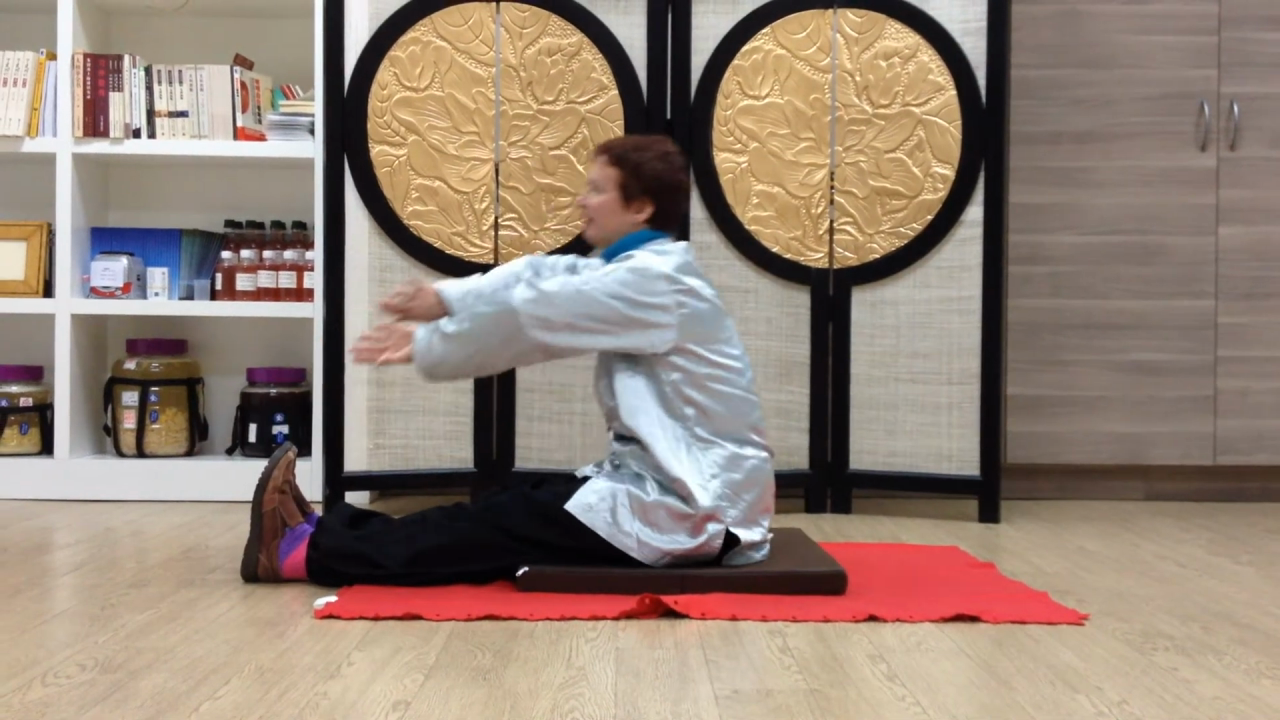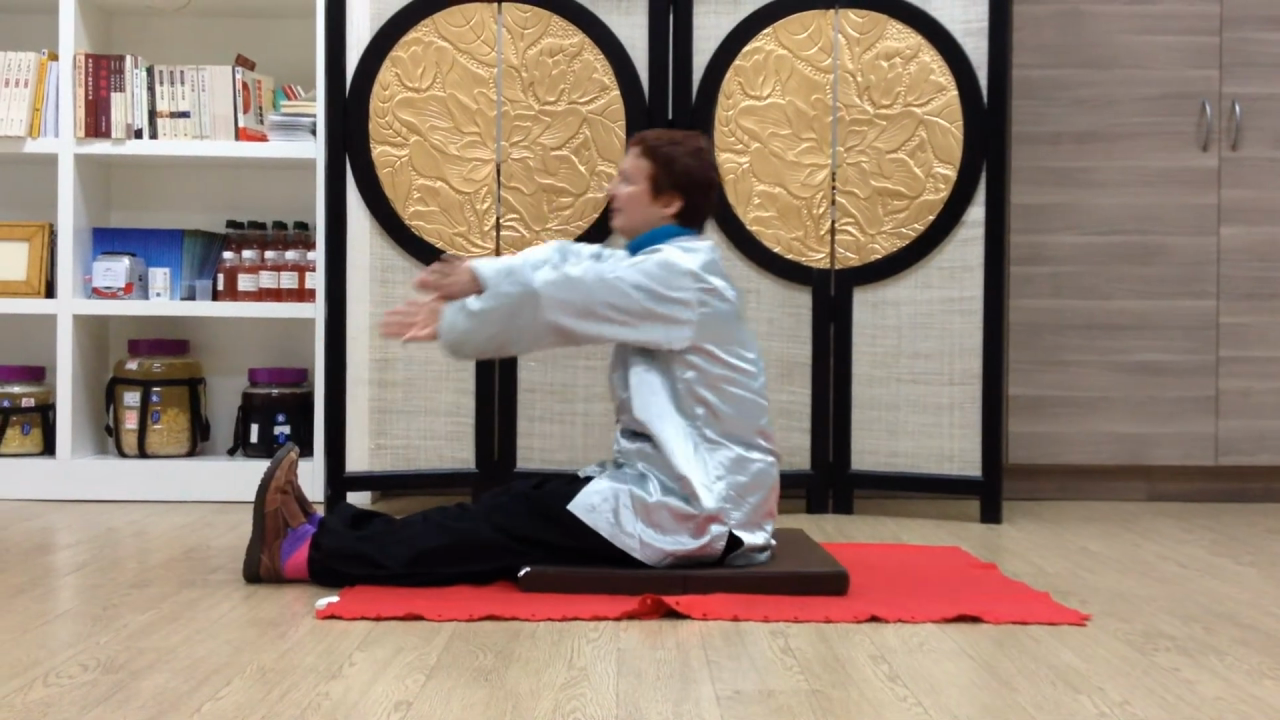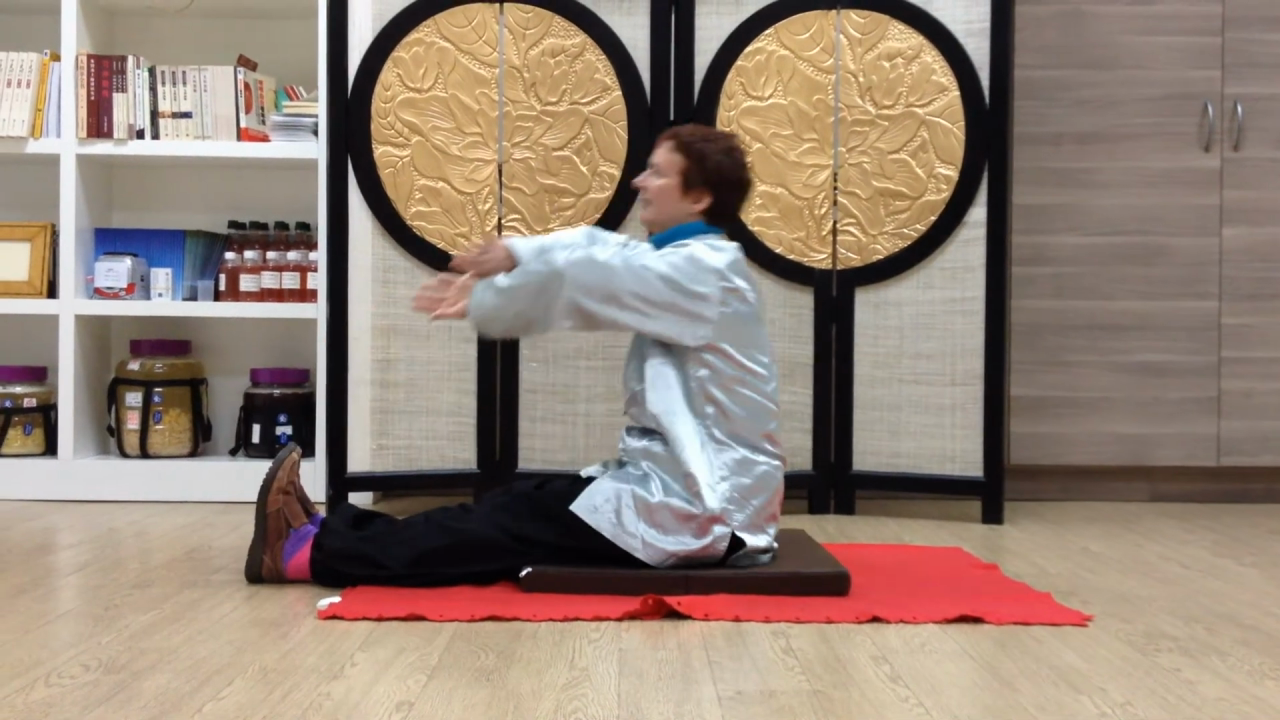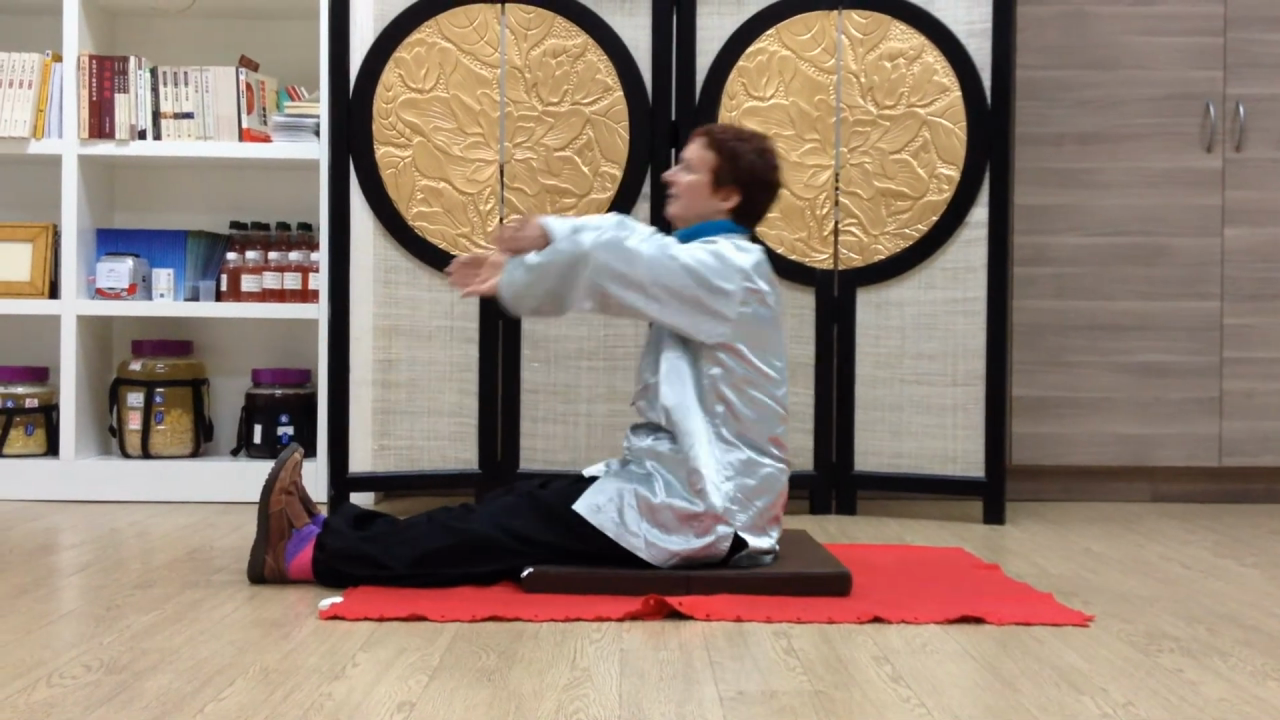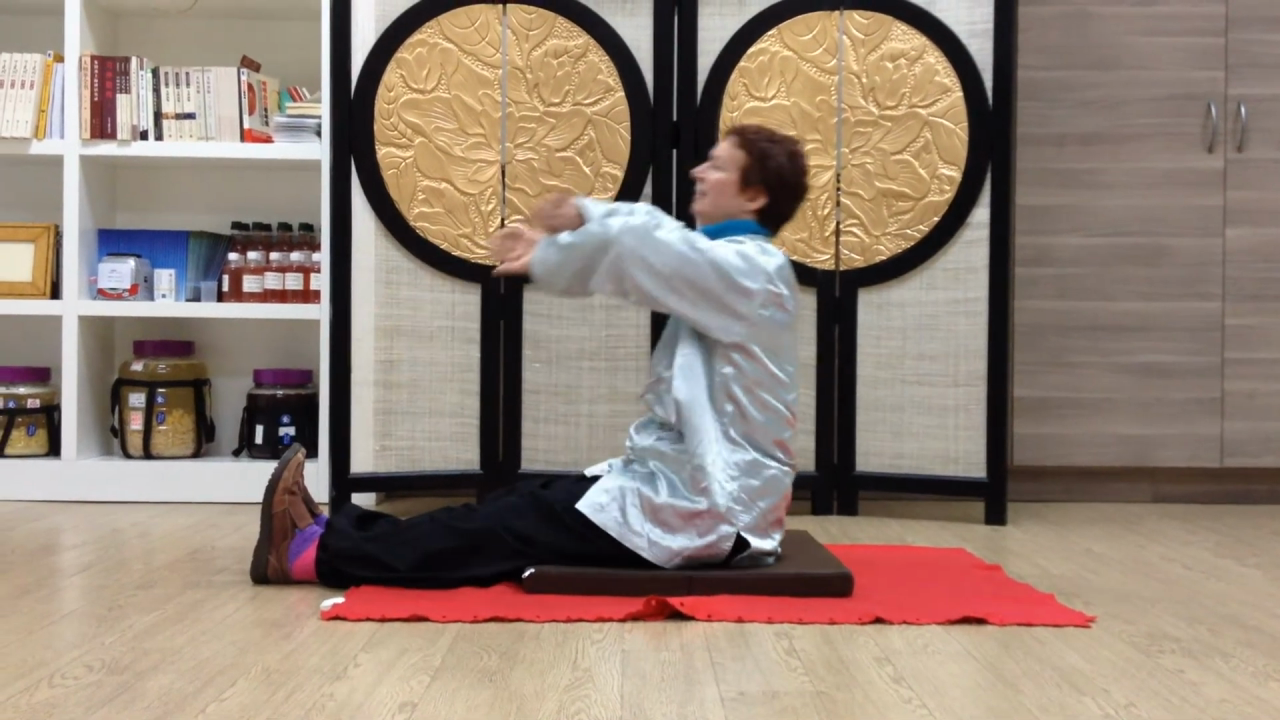
dt=0.1s
person 1, frame 1
left shoulder: (654, 280)
right shoulder: (645, 267)
left elbow: (532, 314)
right elbow: (539, 277)
left wrist: (428, 343)
right wrist: (444, 298)
left hip: (691, 509)
right hip: (684, 487)
left knee: (502, 531)
right knee: (508, 509)
left ankle: (303, 552)
right ankle: (321, 533)
person 1, frame 2
left shoulder: (679, 274)
right shoulder: (673, 262)
left elbow: (555, 294)
right elbow: (573, 262)
left wrist: (452, 323)
right wrist: (476, 276)
left hip: (695, 510)
right hip: (687, 485)
left knee: (500, 530)
right knee: (511, 507)
left ankle: (308, 552)
right ankle: (325, 532)
person 1, frame 3
left shoulder: (703, 271)
right shoulder: (690, 260)
left elbow: (580, 277)
right elbow: (591, 253)
left wrist: (481, 300)
right wrist: (511, 255)
left hip: (698, 509)
right hip: (691, 487)
left knee: (507, 530)
right knee: (514, 507)
left ankle: (310, 553)
right ankle: (327, 533)
person 1, frame 4
left shoulder: (728, 270)
right shoulder: (715, 262)
left elbow: (607, 258)
right elbow: (626, 246)
left wrist: (516, 271)
right wrist: (541, 239)
left hip: (702, 510)
right hip: (693, 486)
left knee: (505, 530)
right knee: (514, 508)
left ankle: (311, 552)
right ankle: (326, 532)
person 1, frame 5
left shoulder: (749, 270)
right shoulder: (732, 262)
left elbow: (635, 243)
right elbow: (646, 236)
right wrist: (572, 225)
left hip: (705, 509)
right hip: (695, 485)
left knee: (511, 530)
right knee: (520, 506)
left ankle: (314, 552)
right ankle: (331, 532)
